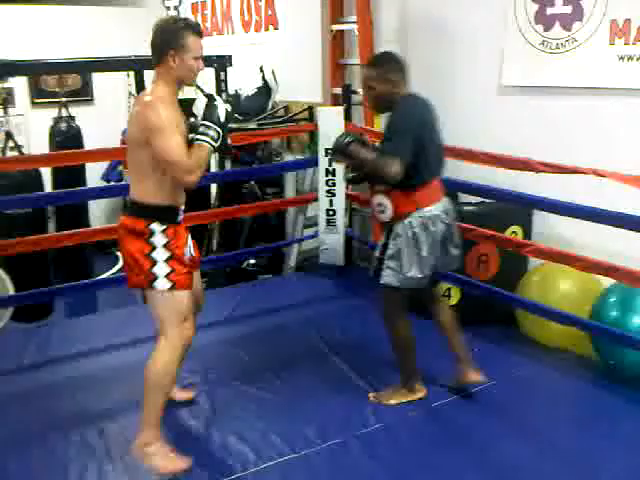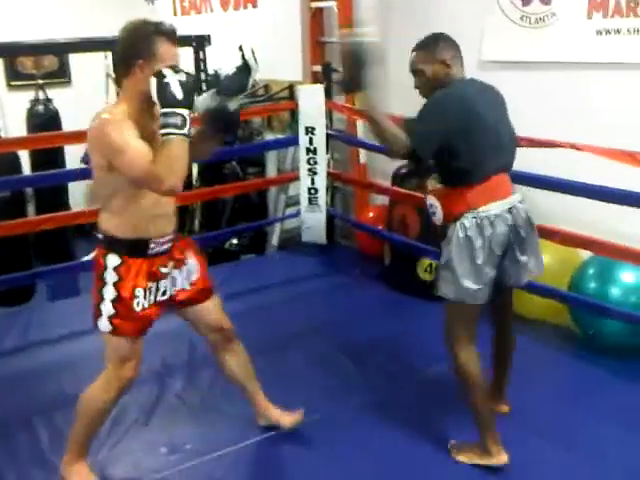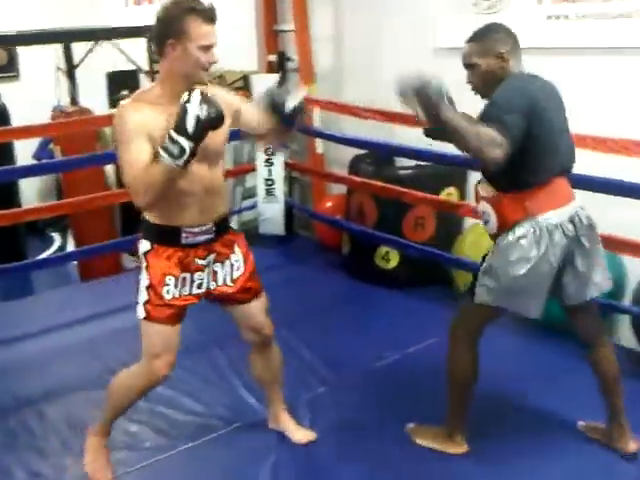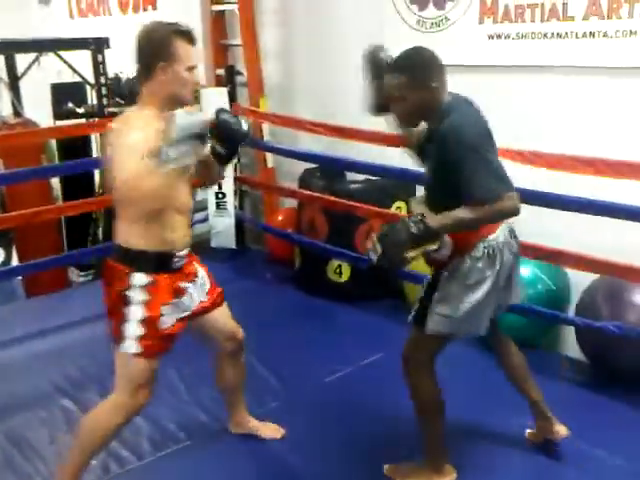
dt=0.7s
person 1, frame 1
left shoulder: (163, 102)
right shoulder: (154, 108)
right elbow: (188, 173)
left wrist: (207, 130)
right wrist: (209, 128)
left hip: (166, 223)
right hip: (152, 230)
left knee: (192, 301)
right knee: (178, 331)
left ankle: (164, 383)
right ankle: (148, 439)
person 1, frame 2
left shoulder: (158, 112)
right shoulder: (110, 127)
right elbow: (170, 181)
left wrist: (197, 117)
right wrist: (176, 112)
left hip: (172, 250)
right hip: (128, 262)
left knee: (222, 330)
right knee: (121, 371)
left ankle: (264, 408)
person 1, frame 3
left shoulder: (216, 97)
right shoulder: (134, 114)
left elbow: (270, 131)
right elbow: (142, 193)
left wrist: (284, 112)
right wrist: (182, 138)
left hip: (221, 240)
right hip: (167, 250)
left knee: (262, 333)
right knee: (156, 366)
left ankle: (279, 415)
right ankle: (97, 436)
person 1, frame 4
left shoulder: (179, 121)
right shoulder: (130, 130)
left elbow: (207, 177)
right elbow: (145, 202)
left wrist: (224, 148)
right wrist: (181, 147)
left hip: (181, 265)
right hip: (142, 277)
left knee: (232, 338)
right knee: (132, 396)
left ankle: (239, 418)
person 2, frame 1
left shoulder: (403, 116)
right shoulder: (418, 106)
left elbow: (392, 171)
left wrist: (356, 152)
right wrist: (367, 157)
left hip: (414, 221)
right hip: (436, 210)
left knee: (394, 305)
right knee: (430, 293)
left ankle: (411, 385)
right ankle: (467, 367)
person 2, frame 2
left shoulder: (447, 101)
right shoulder: (488, 93)
left elbow: (398, 145)
left wrist: (362, 88)
right wrist: (438, 162)
left hip: (474, 223)
right hip: (511, 209)
left knee: (459, 336)
right knee: (502, 310)
left ankle: (488, 444)
right ankle: (498, 397)
person 2, frame 3
left shoulder: (510, 96)
right shoulder: (543, 89)
left elbow: (492, 152)
left wrist: (439, 110)
right wrist: (464, 126)
left hip: (530, 232)
right hip: (570, 218)
left knee: (464, 330)
right knee: (591, 330)
left ankle: (451, 434)
person 2, frame 4
left shoulder: (456, 130)
right shoulder: (455, 108)
left elbow: (506, 203)
right elbow: (422, 146)
left wrist: (424, 226)
right wrist: (385, 104)
left hip: (474, 255)
right hip: (494, 244)
left knee: (416, 357)
right knee: (494, 334)
right ankle: (546, 423)
